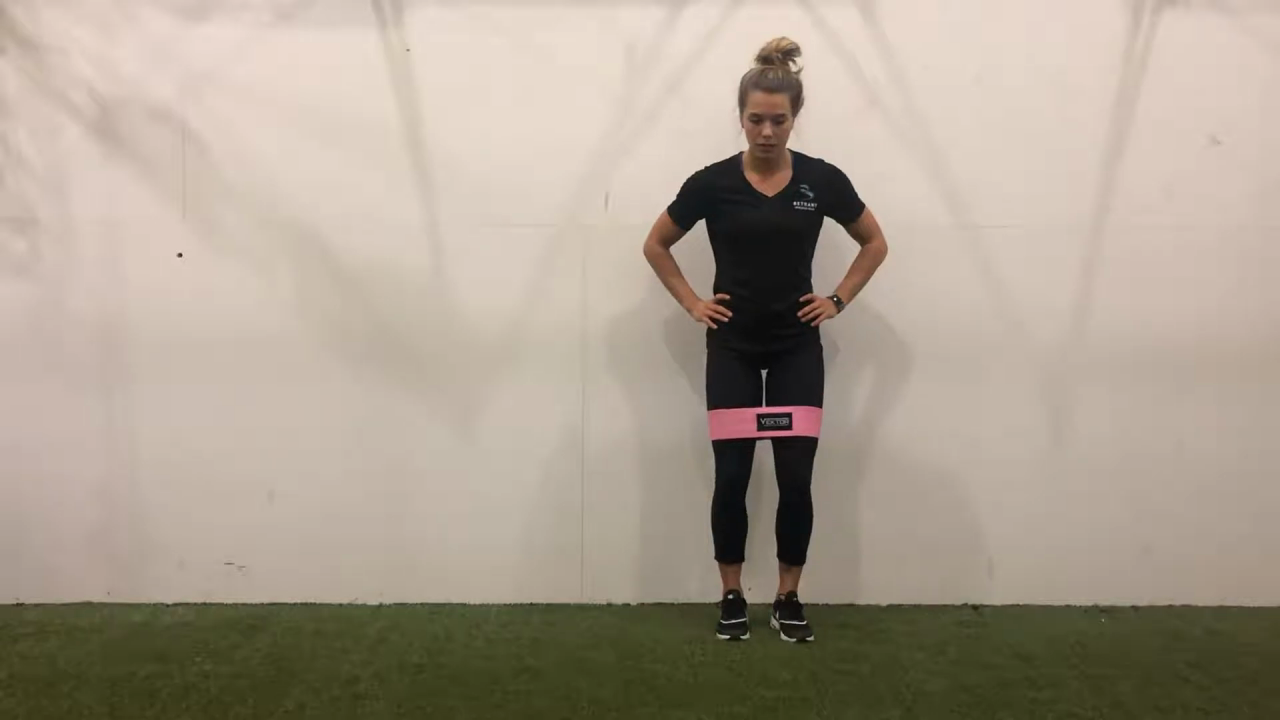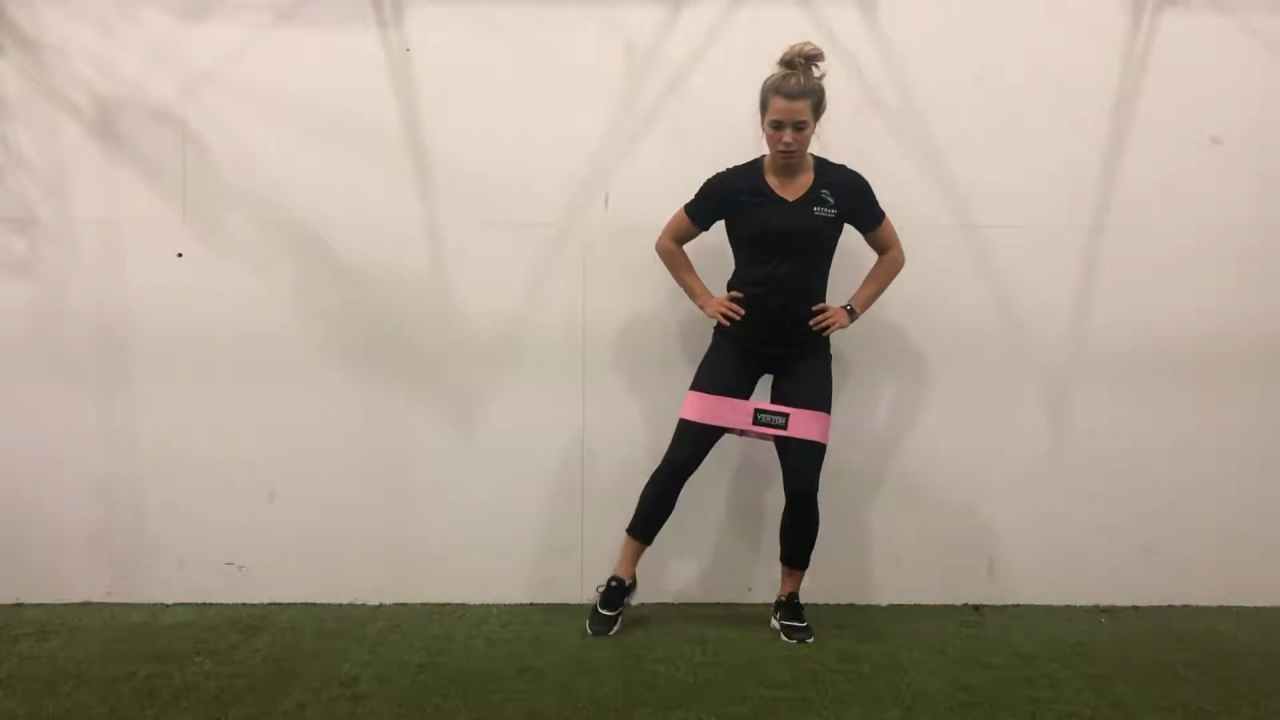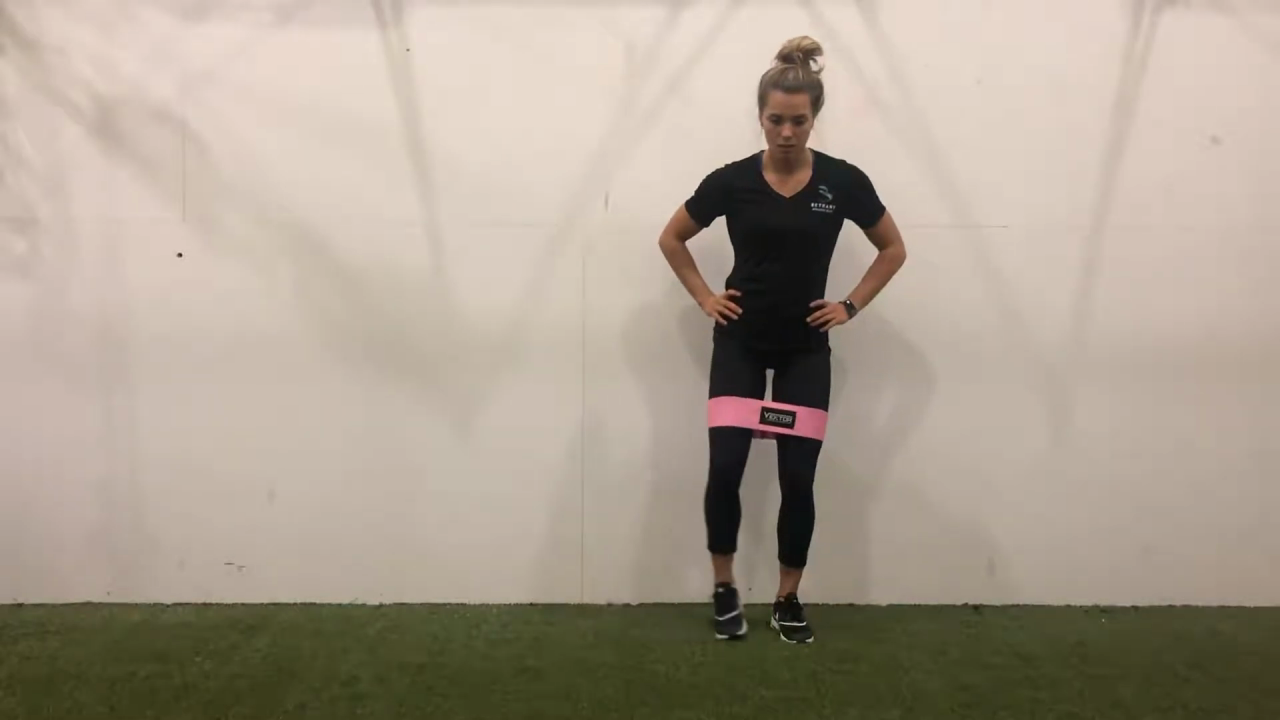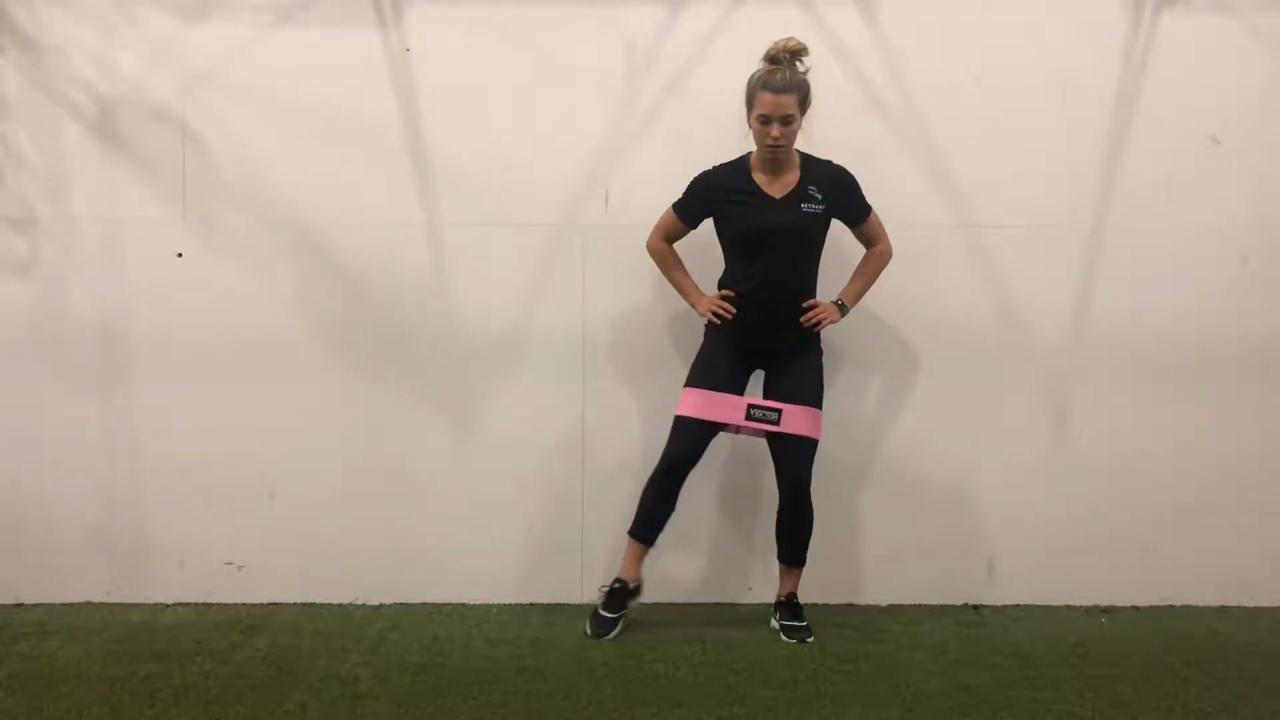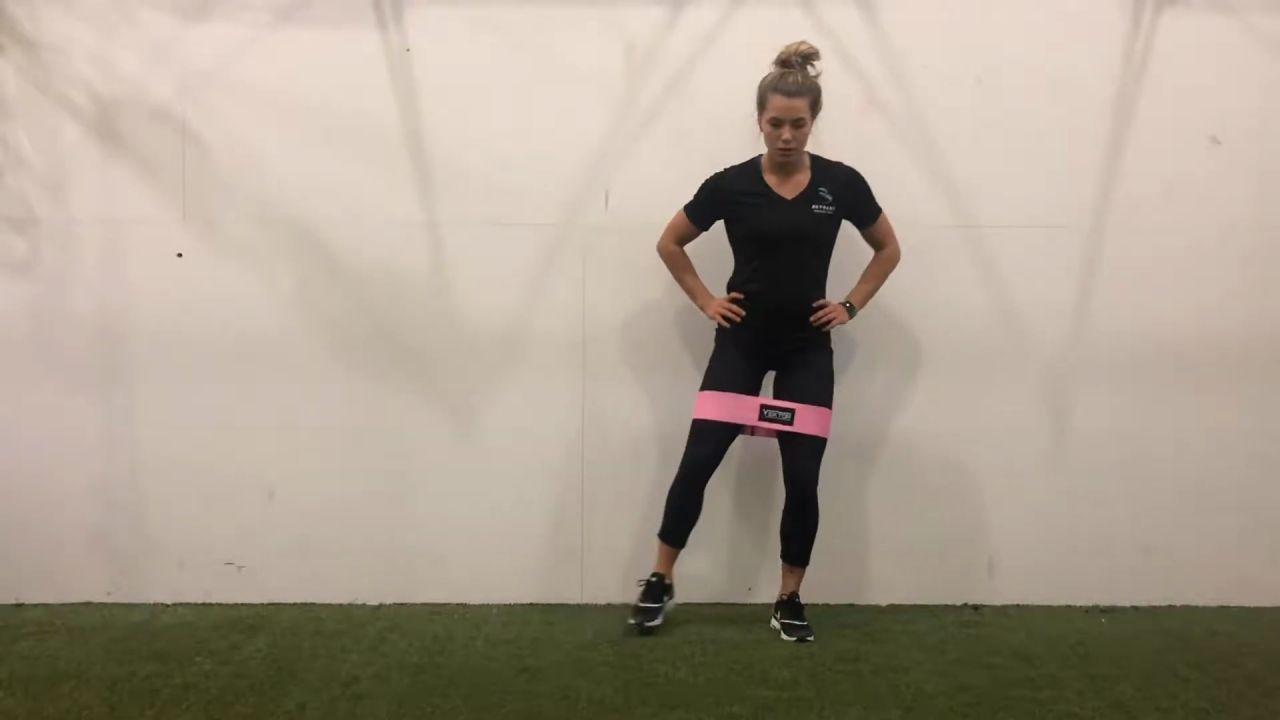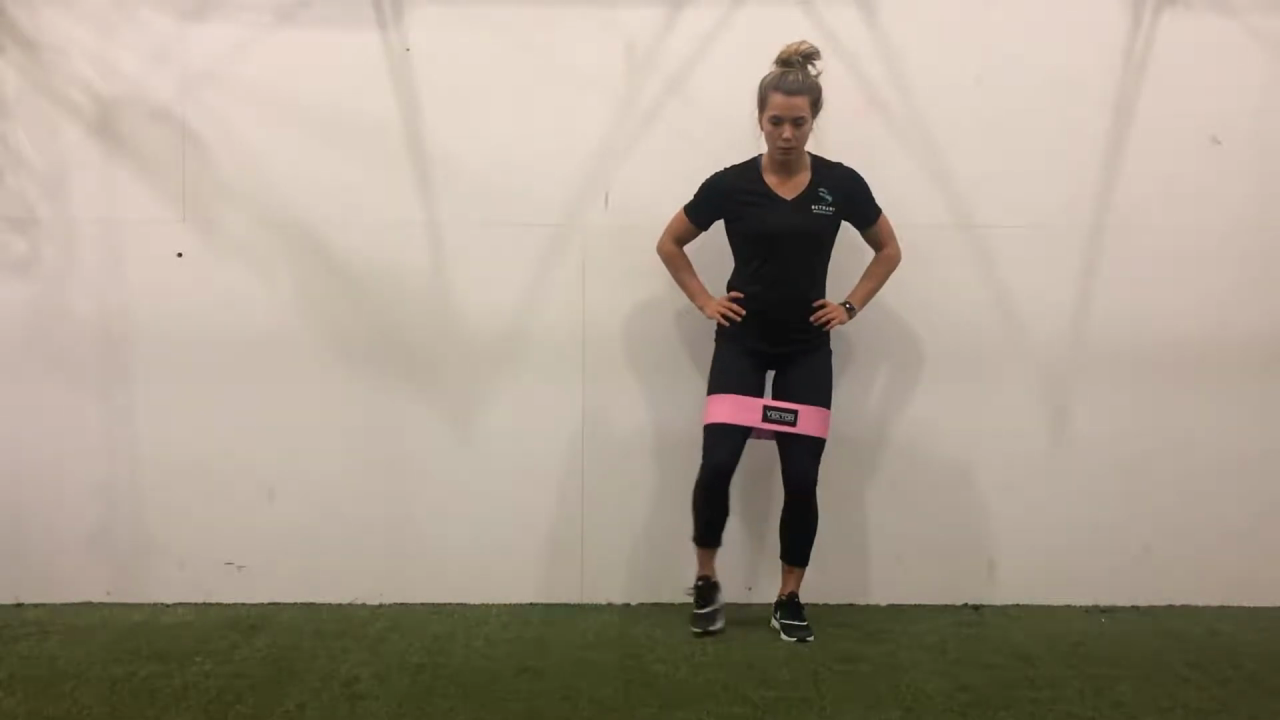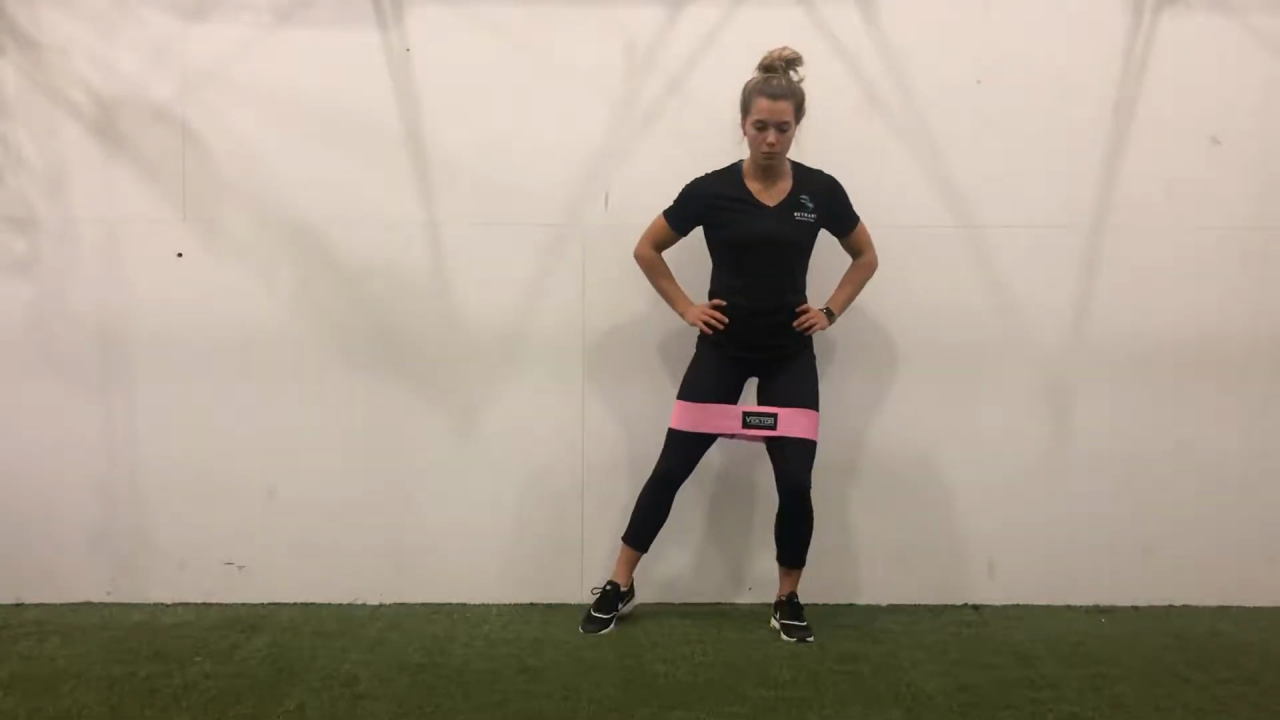
dt=0.7s
person 1, frame 1
left shoulder: (822, 179)
right shoulder: (713, 182)
left elbow: (874, 244)
right elbow: (655, 246)
left wrist: (837, 300)
right wrist: (692, 302)
left hip: (797, 348)
right hip: (732, 347)
left knee: (796, 480)
right knee: (731, 477)
left ankle: (788, 599)
right ankle: (732, 596)
person 1, frame 2
left shoulder: (844, 186)
right shoulder: (732, 184)
left elbow: (892, 254)
right elbow: (668, 242)
left wrist: (851, 310)
right wrist: (704, 300)
left hip: (805, 353)
right hip: (737, 343)
left knee: (803, 485)
right knee: (680, 461)
left ankle: (788, 602)
right ankle: (621, 580)
person 1, frame 3
left shoulder: (843, 180)
right shoulder: (731, 180)
left elbow: (893, 250)
right elbow: (672, 239)
left wrist: (850, 306)
right wrist: (705, 298)
left hip: (806, 349)
right hip: (739, 343)
left knee: (798, 481)
right knee: (724, 470)
left ankle: (788, 600)
right ankle: (724, 590)
person 1, frame 4
left shoulder: (830, 181)
right shoulder: (719, 182)
left elbow: (880, 248)
right elbow: (659, 240)
left wrist: (841, 305)
right wrist: (695, 297)
left hip: (796, 348)
right hip: (729, 341)
left knee: (795, 481)
right knee: (677, 459)
left ankle: (788, 601)
right ankle: (624, 585)
person 1, frame 5
left shoulder: (842, 183)
right shoulder: (731, 183)
left elbow: (888, 250)
right elbow: (670, 243)
left wrist: (850, 305)
right wrist: (705, 300)
left hip: (807, 350)
right hip: (741, 345)
left knee: (802, 482)
right knee: (697, 463)
left ankle: (788, 601)
right ankle: (658, 581)
person 1, frame 6
left shoulder: (841, 183)
right shoulder: (731, 183)
left elbow: (888, 250)
right elbow: (670, 243)
left wrist: (851, 305)
right wrist: (704, 300)
left hip: (806, 351)
right hip: (741, 344)
left knee: (801, 481)
right knee: (717, 465)
left ankle: (789, 600)
right ankle: (707, 583)
person 1, frame 7
left shoulder: (821, 190)
right shoulder: (711, 190)
left elbow: (865, 258)
right elbow: (646, 249)
left wrist: (829, 312)
right wrist: (685, 307)
left hip: (790, 356)
right hip: (722, 350)
left knee: (795, 484)
right knee: (671, 469)
left ankle: (788, 600)
right ankle: (617, 588)
